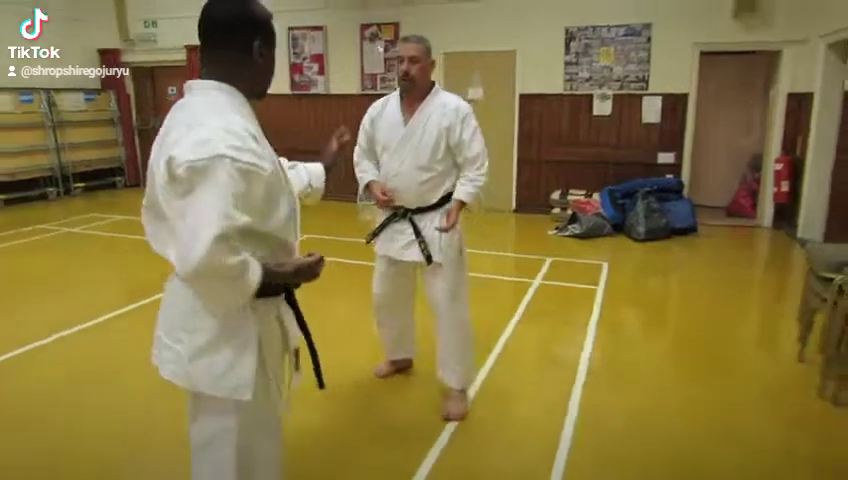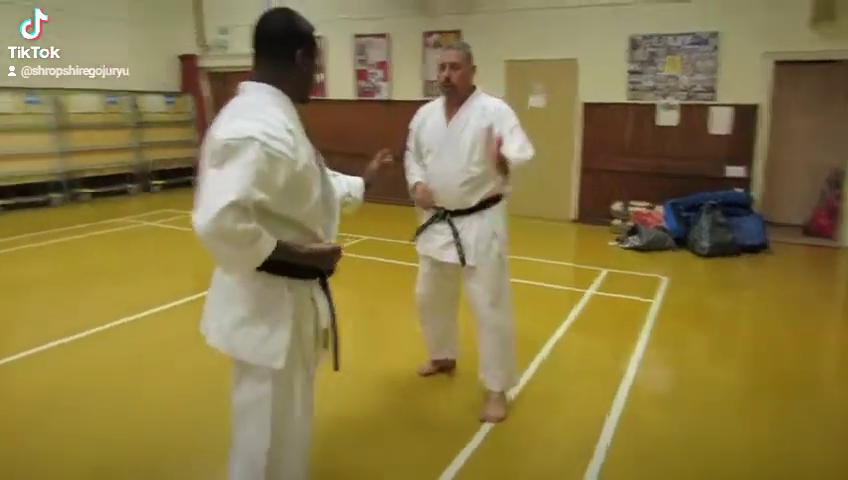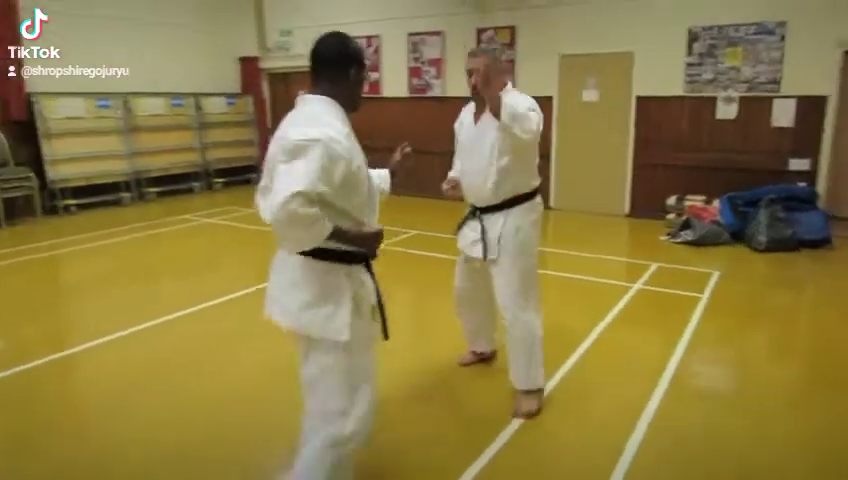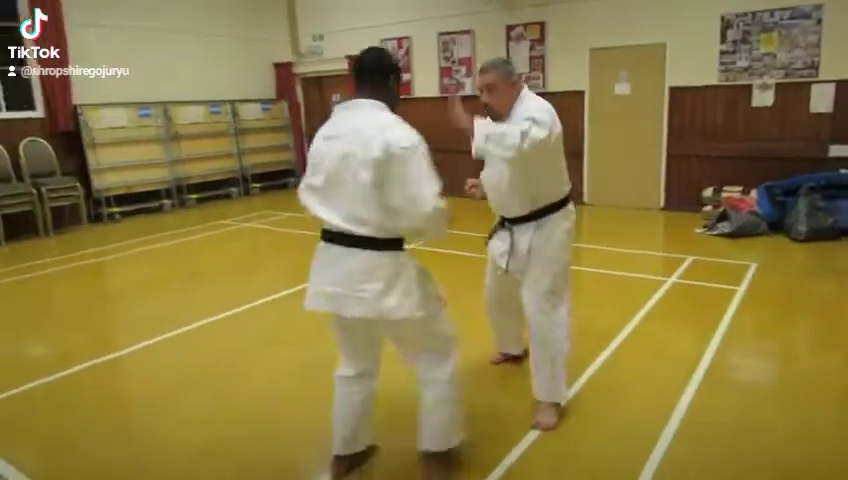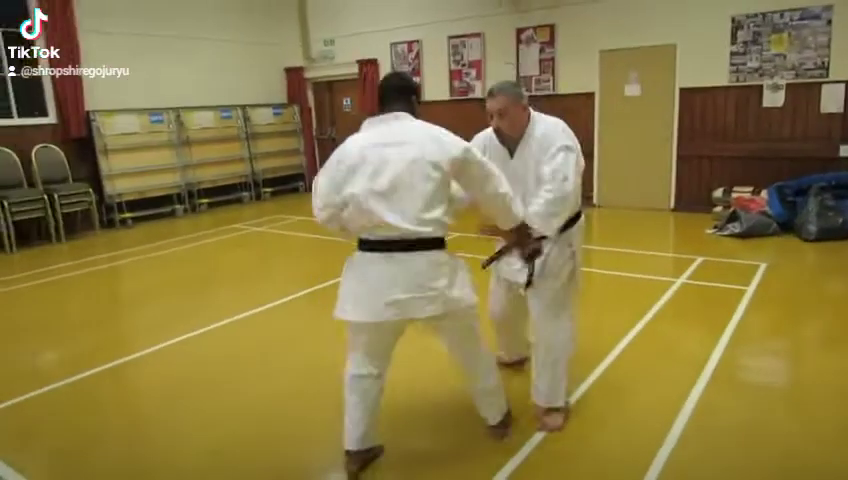
dt=0.2s
person 1, frame 1
left shoulder: (198, 113)
right shoulder: (222, 136)
left elbow: (265, 180)
right elbow: (204, 260)
left wrist: (321, 167)
right wrist: (282, 276)
left hip: (213, 313)
right hip: (229, 323)
person 1, frame 2
left shoulder: (265, 116)
right shoulder: (259, 128)
left elbow: (311, 186)
right elbow: (219, 223)
left wrist: (362, 181)
right wrist: (299, 257)
left hip: (272, 293)
right hip: (272, 300)
left knee: (280, 419)
right knee: (270, 440)
person 1, frame 3
left shoulder: (310, 121)
right shoulder: (324, 132)
right elbow: (287, 210)
left wrist: (386, 173)
right wrist: (350, 238)
left hip: (315, 278)
right hip: (329, 283)
left knee: (328, 386)
right knee: (343, 406)
person 1, frame 4
left shoulder: (327, 131)
right shoulder: (398, 135)
right elbow: (423, 213)
right wrist: (437, 224)
left hip: (333, 264)
right hip: (380, 270)
left knee: (356, 365)
right knee: (437, 355)
person 1, frame 5
left shoulder: (349, 147)
right shoulder: (442, 141)
left elbow: (325, 210)
right elbow: (494, 190)
right wrist: (517, 228)
left hip: (370, 270)
right hip: (428, 269)
left knee: (365, 363)
right knee: (470, 349)
right ankle: (496, 416)
person 2, frame 1
left shoulder: (454, 109)
right shoulder: (379, 110)
left elbow: (476, 165)
right elbow: (362, 155)
left wrist: (459, 203)
right wrist: (373, 185)
left hip: (437, 220)
right hip: (394, 220)
left knee: (449, 303)
right knee: (387, 296)
left ankle: (457, 385)
right ankle: (400, 356)
person 2, frame 2
left shoulder: (494, 111)
right shoulder: (425, 114)
left elbow: (523, 153)
right elbow: (413, 157)
left wrist: (502, 161)
right wrist: (417, 185)
left hip: (480, 222)
right hip: (437, 221)
left knee: (490, 306)
right knee: (431, 296)
left ankle: (497, 388)
right ankle: (443, 356)
person 2, frame 3
left shoulder: (519, 105)
right shoulder: (467, 114)
left elbow: (524, 134)
left wrist: (493, 97)
right wrist: (454, 178)
left hip: (513, 218)
right hip: (477, 217)
left knee: (515, 302)
right knee: (469, 289)
left ankle: (529, 386)
right ankle: (483, 347)
person 2, frame 4
left shoulder: (537, 113)
right shoulder: (493, 123)
left elbow: (517, 146)
left wrist: (471, 125)
right wrist: (482, 183)
left hip: (543, 226)
right hip: (510, 226)
left knee: (543, 309)
right knee: (499, 295)
left ankle: (550, 398)
right ankle: (513, 348)
person 2, frame 5
left shoulder: (554, 135)
right shoulder: (485, 141)
left elbow: (560, 191)
left hip: (554, 239)
left knee: (550, 318)
right knee: (502, 308)
left ankle: (552, 402)
right ankle: (515, 353)
